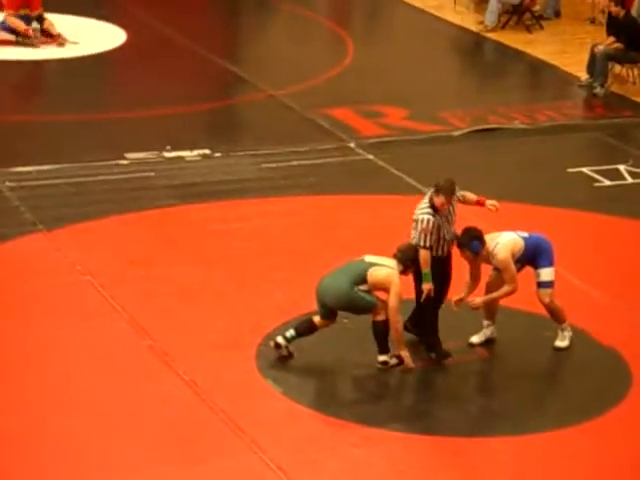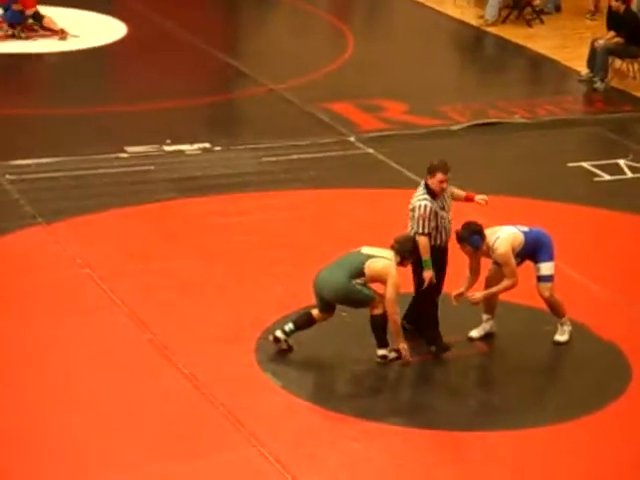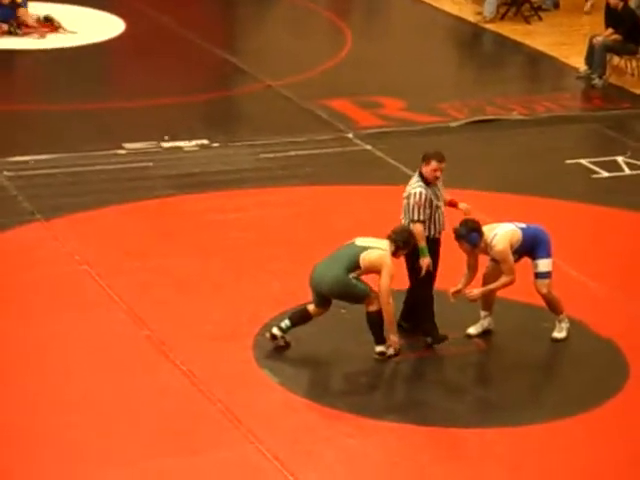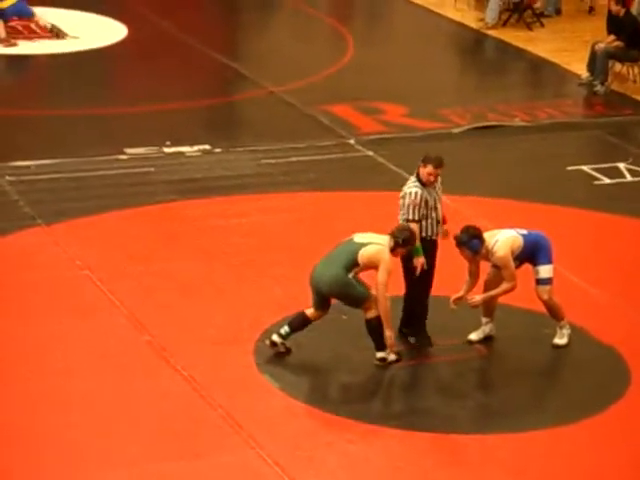
dt=0.2s
person 1, frame 1
left shoulder: (447, 196)
right shoulder: (426, 218)
left elbow: (462, 196)
right elbow: (424, 250)
left wrist: (483, 202)
right wrist: (426, 279)
left hip: (444, 254)
right hip: (427, 259)
left knee: (440, 295)
right knee: (429, 301)
left ankle: (414, 324)
right ankle: (432, 347)
person 1, frame 2
left shoulder: (441, 187)
right shoulder: (423, 204)
left elbow: (451, 192)
right elbow: (422, 237)
left wrist: (473, 198)
right wrist: (426, 266)
left hip: (440, 246)
right hip: (425, 250)
left knee: (434, 290)
right knee: (428, 293)
left ankle: (411, 322)
right ankle: (433, 340)
person 1, frame 3
left shoulder: (434, 180)
right shoulder: (418, 192)
right elbow: (416, 225)
left wrist: (456, 204)
right wrist: (423, 255)
left hip: (433, 238)
right hip: (418, 242)
left knee: (425, 284)
right knee: (423, 287)
left ankle: (407, 321)
right ankle: (429, 332)
person 1, frame 4
left shoulder: (434, 181)
right shoulder: (414, 191)
right elbow: (411, 224)
left wrist: (443, 222)
right wrist: (417, 253)
left hip: (430, 240)
right hip: (414, 243)
left knee: (425, 287)
right knee: (417, 289)
left ankle: (408, 328)
right ankle: (414, 333)
person 2, frame 1
left shoulder: (375, 259)
right shoulder: (394, 280)
right elbow: (394, 318)
right wrist: (402, 350)
left hip: (324, 285)
right hip: (340, 292)
left knee: (325, 319)
right knee: (381, 310)
left ankle: (282, 340)
right ankle: (384, 357)
person 2, frame 2
left shoulder: (372, 250)
right shoulder: (391, 271)
right elbow: (392, 310)
right wrist: (400, 342)
left hip: (321, 278)
right hip: (338, 285)
left knee: (324, 312)
right knee: (378, 303)
left ankle: (282, 334)
right ankle: (383, 351)
person 2, frame 3
left shoulder: (367, 240)
right shoulder: (386, 261)
right elbow: (386, 301)
right wrist: (392, 334)
left hip: (317, 273)
right hip: (334, 280)
left knee: (320, 307)
right knee: (374, 300)
left ankle: (278, 331)
right ankle: (381, 347)
person 2, frame 4
left shoulder: (364, 236)
right shoulder: (385, 256)
right elbow: (382, 296)
left wrist: (366, 291)
right wrist: (388, 329)
left hip: (317, 273)
right hip: (334, 279)
left knee: (318, 310)
right knee: (371, 305)
left ankle: (278, 337)
right ankle: (382, 353)
person 3, frame 1
left shoulder: (500, 255)
right shoulder: (477, 250)
left elbow: (512, 286)
right elbow: (474, 279)
left wrist: (484, 300)
right wrist: (464, 295)
left hip: (540, 249)
right hip: (519, 250)
left knee: (545, 299)
right knee: (491, 287)
left ankle: (565, 330)
right ankle: (488, 329)
person 3, frame 2
left shoulder: (500, 249)
right shoulder: (477, 245)
left elbow: (512, 280)
right elbow: (474, 274)
left wrist: (484, 294)
right wrist: (463, 289)
left hip: (540, 244)
right hip: (519, 245)
left knee: (545, 293)
right knee: (490, 281)
left ankle: (564, 325)
right ankle: (488, 323)
person 3, frame 3
left shoulder: (498, 246)
right shoulder: (474, 241)
left elbow: (510, 277)
right elbow: (471, 270)
left wrist: (482, 291)
right wrist: (461, 286)
left hip: (537, 241)
right hip: (517, 242)
left knee: (543, 290)
right knee: (488, 278)
left ankle: (562, 321)
right ankle: (485, 320)
person 3, frame 4
left shoulder: (499, 252)
right shoulder: (476, 248)
left elbow: (511, 283)
right elbow: (473, 277)
left wrist: (483, 297)
right wrist: (463, 293)
left hip: (538, 247)
right hip: (518, 246)
left knee: (544, 296)
right knee: (489, 284)
left ankle: (563, 328)
right ankle: (487, 326)
